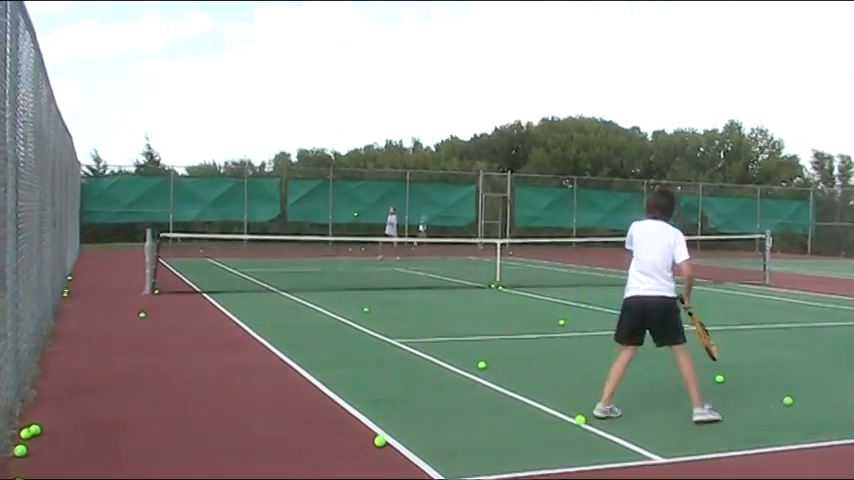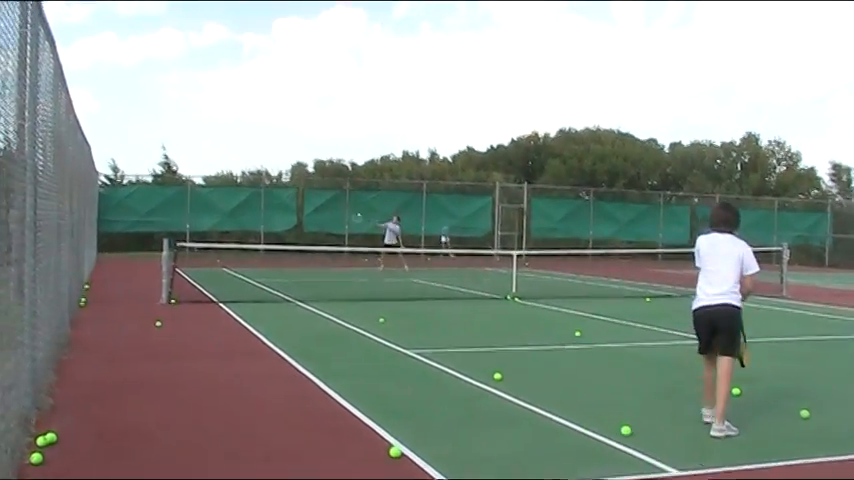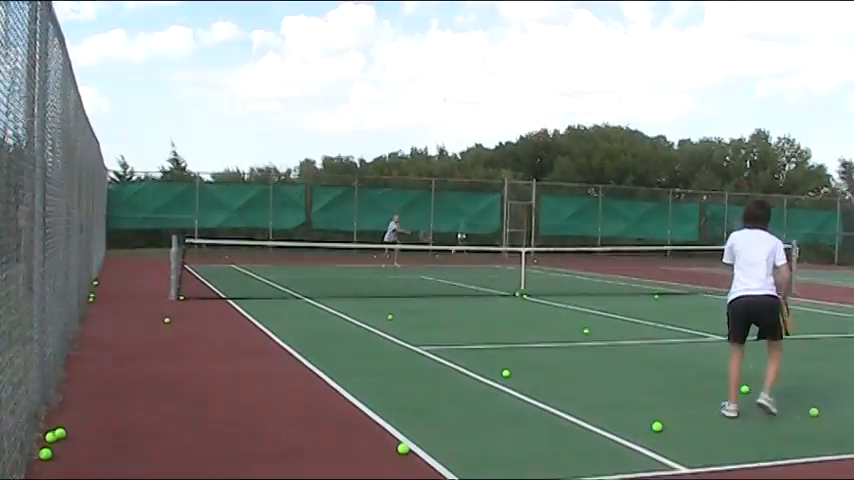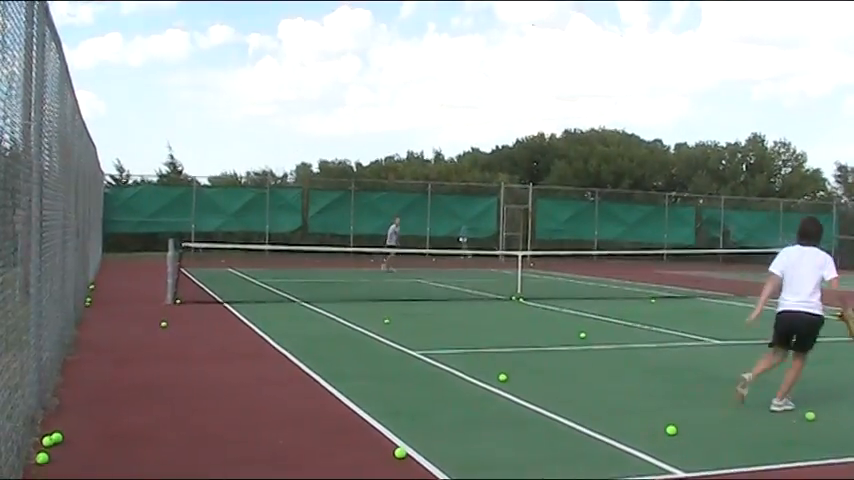
dt=0.4s
person 1, frame 1
left shoulder: (636, 228)
right shoulder: (674, 234)
right elbow: (687, 272)
right wrist: (687, 296)
left hip: (634, 298)
right hip: (663, 300)
left knee: (626, 354)
right knee: (681, 354)
left ankle: (604, 404)
right ankle: (699, 408)
person 1, frame 2
left shoulder: (701, 241)
right shoulder: (742, 246)
right elbow: (748, 285)
left hip: (702, 308)
right hip: (729, 308)
left knee: (709, 360)
right knee: (725, 366)
left ankle: (709, 409)
right ankle: (719, 422)
person 1, frame 3
left shoulder: (735, 238)
right shoulder: (774, 241)
right elbow: (785, 276)
right wrist: (782, 298)
left hip: (738, 299)
right hip: (767, 299)
left knee: (736, 351)
right knee: (775, 350)
left ankle: (732, 404)
right ankle: (766, 394)
person 1, frame 4
left shoulder: (786, 252)
right shoulder: (824, 258)
left elbow: (772, 282)
right elbow: (836, 287)
left wrist: (759, 308)
right wrist: (844, 308)
left hip: (785, 312)
right hip: (811, 315)
left knee: (777, 354)
right knee: (799, 357)
left ankle: (750, 377)
right ankle: (779, 400)
